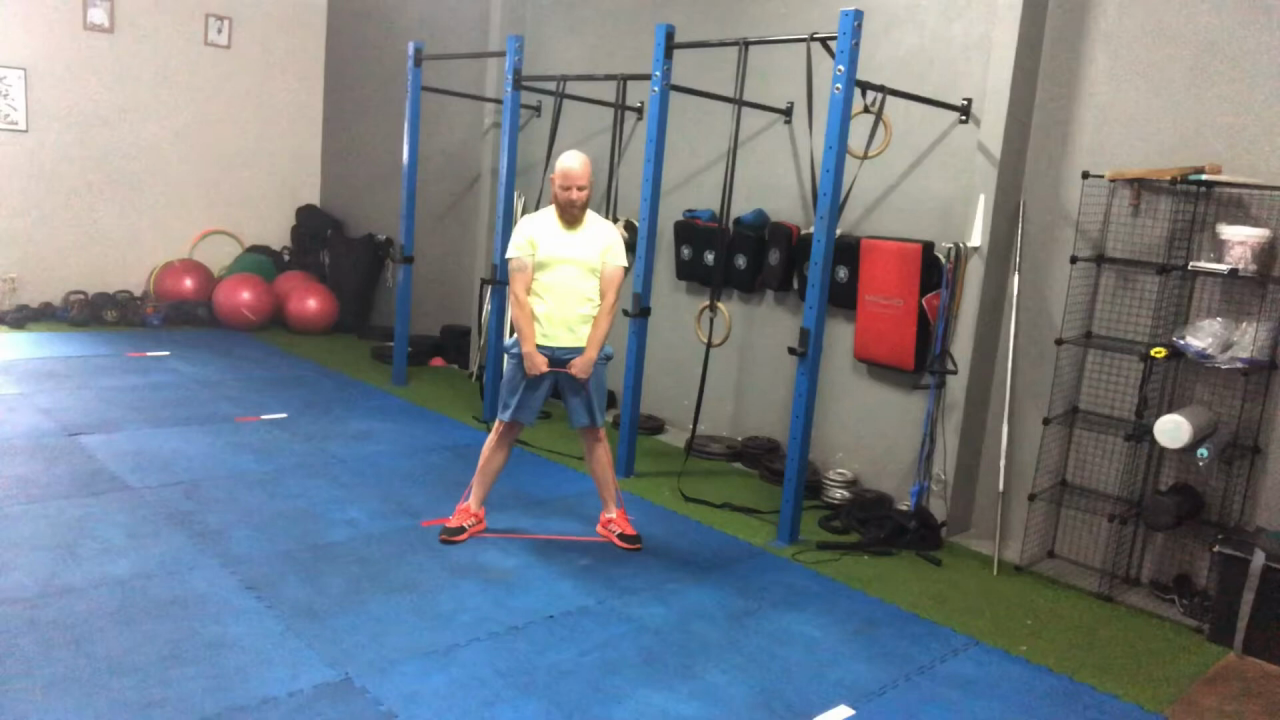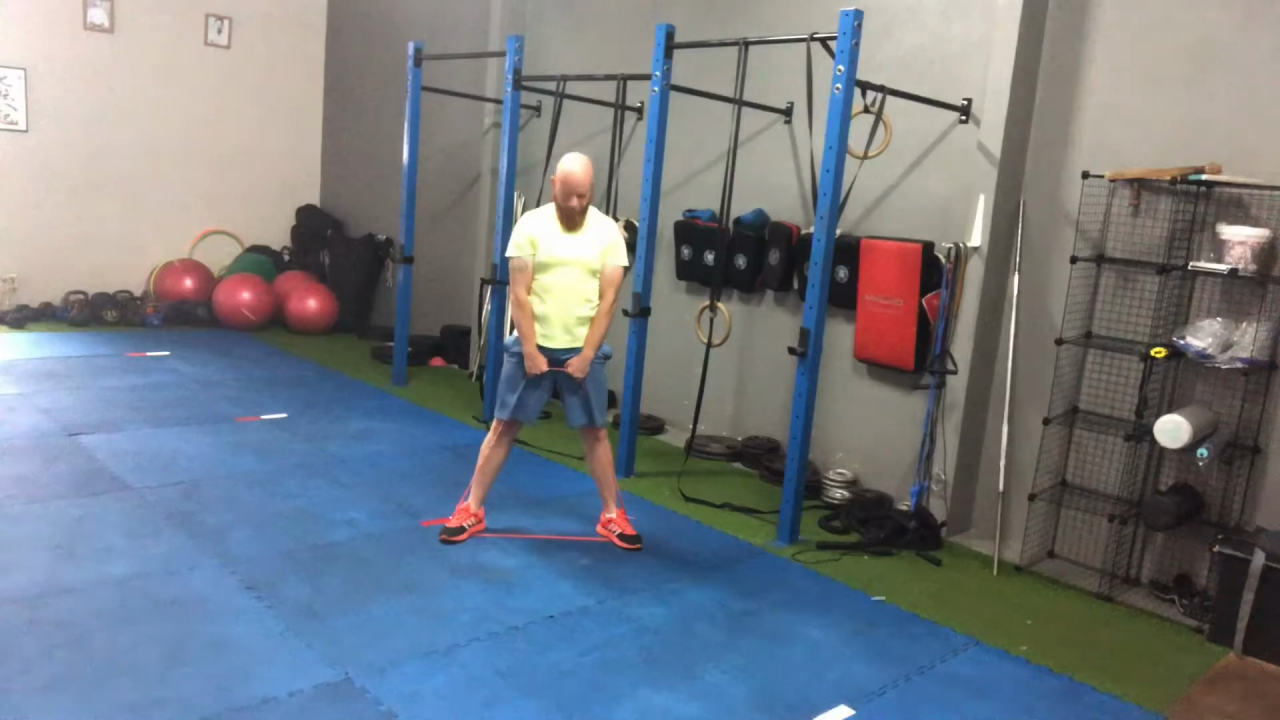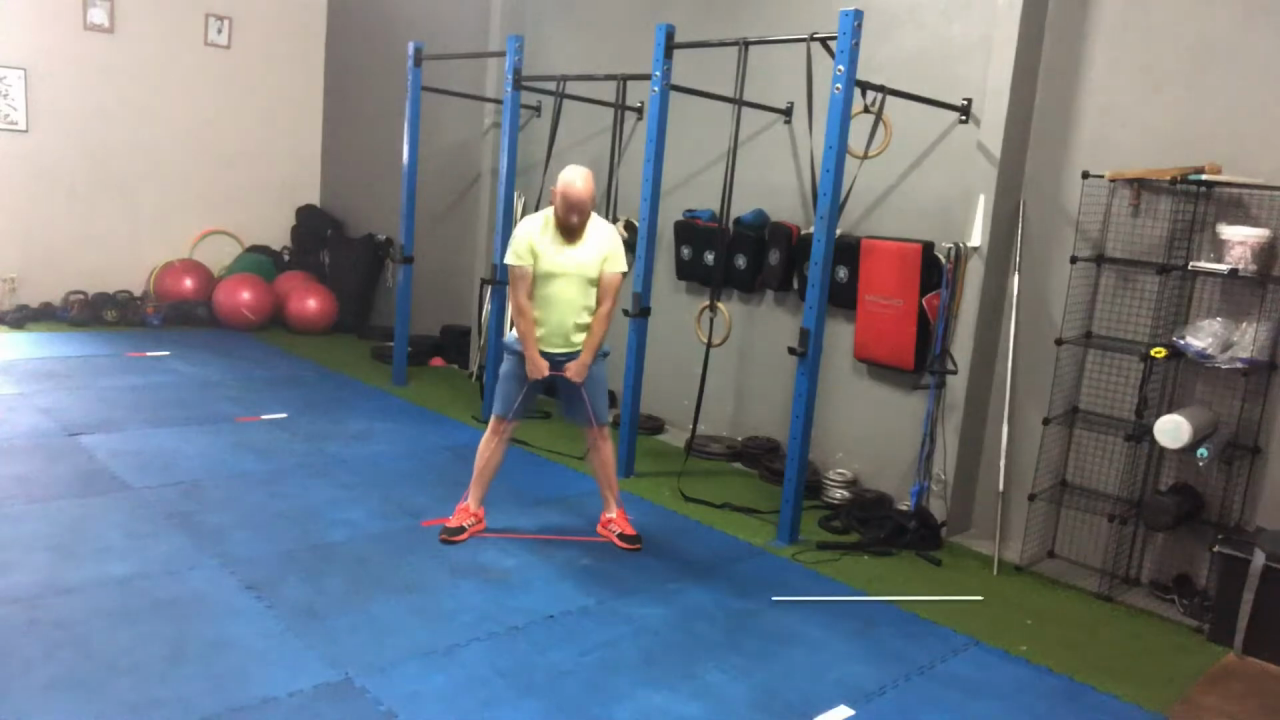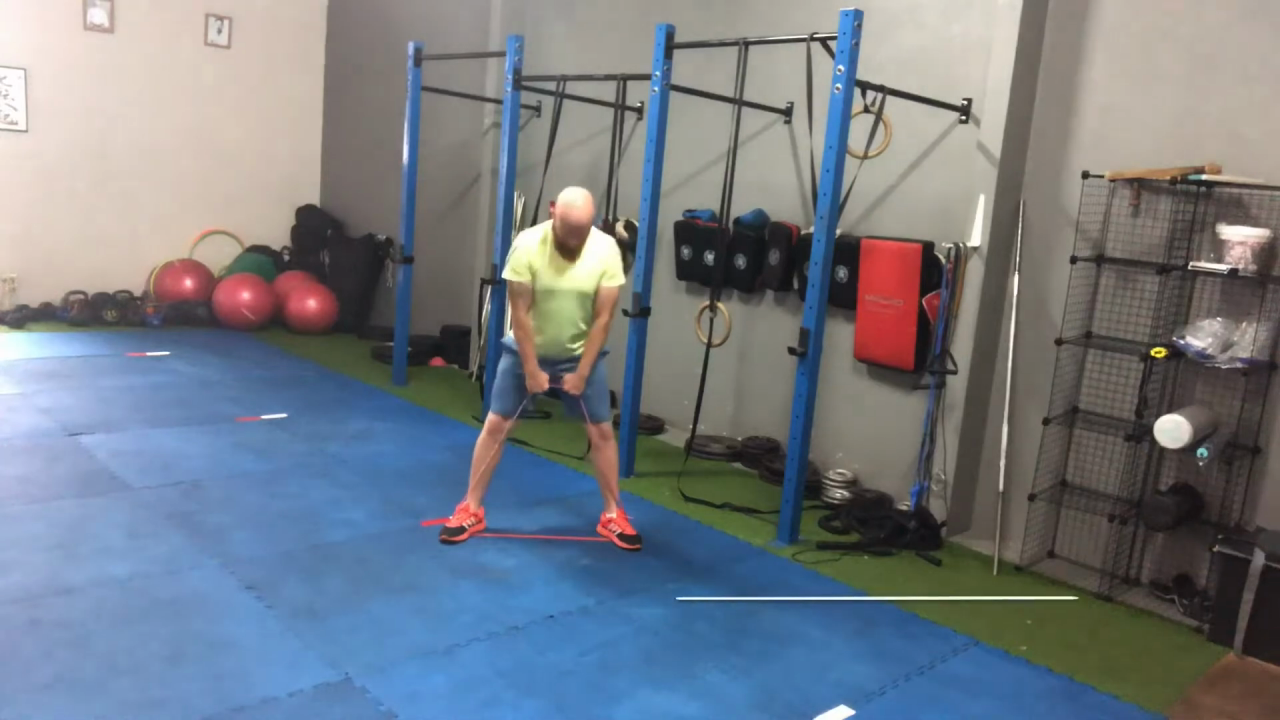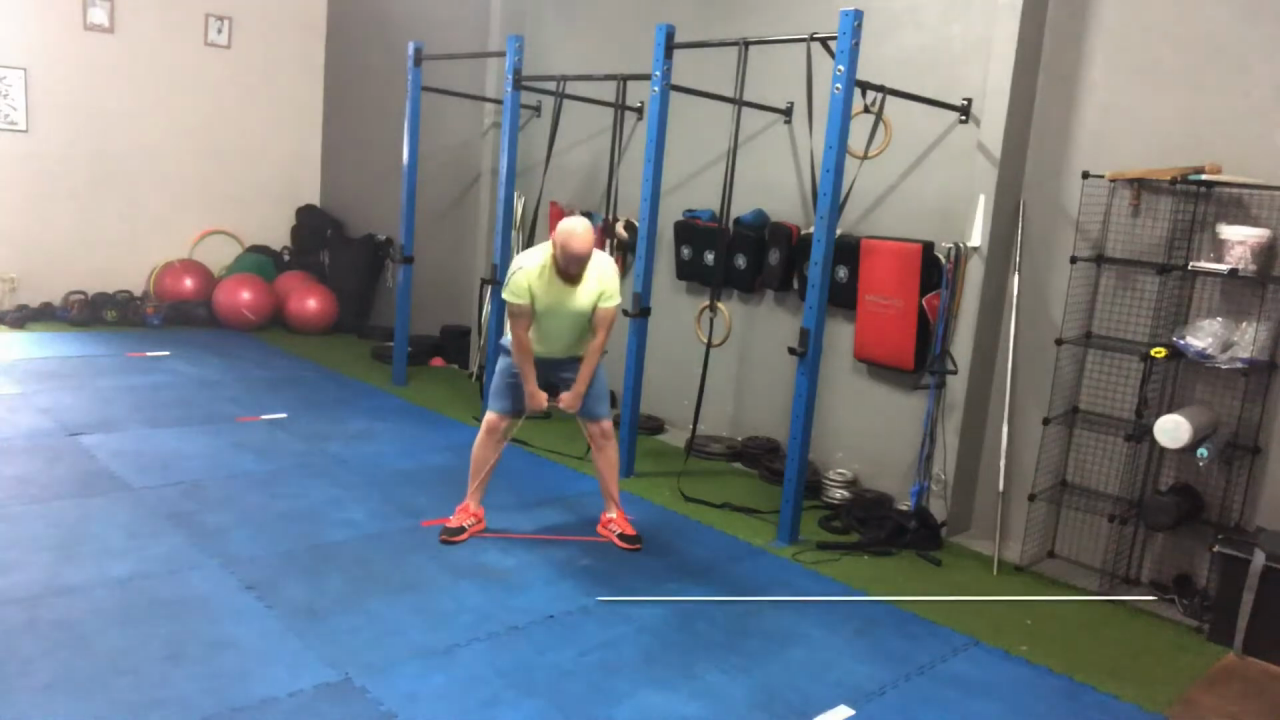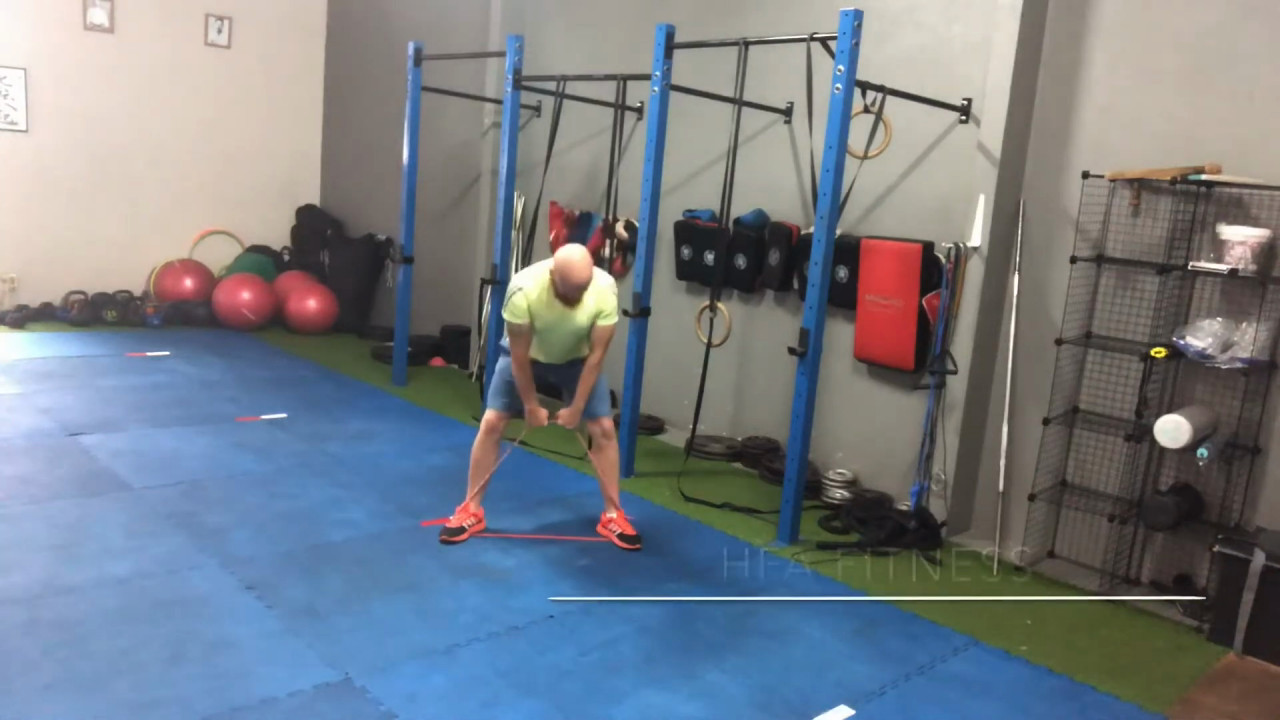
dt=0.3s
person 1, frame 1
left shoulder: (607, 233)
right shoulder: (530, 226)
left elbow: (608, 300)
right elbow: (518, 294)
left wrist: (590, 355)
right wrist: (530, 350)
left hip: (584, 352)
right hip: (534, 348)
left knee: (593, 432)
right knee: (506, 427)
left ankle: (612, 516)
right ankle: (472, 510)
person 1, frame 2
left shoulder: (608, 231)
right shoulder: (531, 224)
left elbow: (607, 300)
right elbow: (519, 293)
left wrist: (586, 354)
right wrist: (530, 349)
left hip: (583, 351)
right hip: (533, 347)
left knee: (595, 432)
right knee: (504, 426)
left ankle: (612, 515)
right ankle: (471, 510)
person 1, frame 3
left shoulder: (608, 237)
right shoulder: (529, 230)
left elbow: (605, 306)
right elbow: (520, 299)
left wrist: (584, 360)
right wrist: (532, 356)
left hip: (582, 350)
right hip: (528, 346)
left knee: (599, 430)
right knee: (500, 425)
left ankle: (612, 515)
right ankle: (471, 510)
person 1, frame 4
left shoulder: (607, 250)
right shoulder: (527, 246)
left elbow: (603, 318)
right elbow: (520, 314)
left wrist: (582, 372)
right wrist: (531, 369)
left hip: (580, 354)
right hip: (526, 349)
left knee: (601, 430)
right knee: (496, 424)
left ankle: (612, 515)
right ankle: (471, 509)
person 1, frame 5
left shoulder: (606, 271)
right shoulder: (525, 268)
left elbow: (599, 337)
right elbow: (520, 335)
left wrist: (578, 390)
right wrist: (530, 388)
left hip: (578, 357)
right hip: (525, 353)
left knee: (603, 429)
right knee: (493, 424)
left ankle: (613, 515)
right ankle: (471, 510)
person 1, frame 6
left shoulder: (606, 289)
right shoulder: (524, 287)
left elbow: (597, 354)
right elbow: (519, 353)
left wrist: (576, 407)
right wrist: (531, 405)
left hip: (577, 359)
right hip: (526, 355)
left knee: (604, 428)
right knee: (492, 423)
left ankle: (613, 515)
right ankle: (471, 510)
